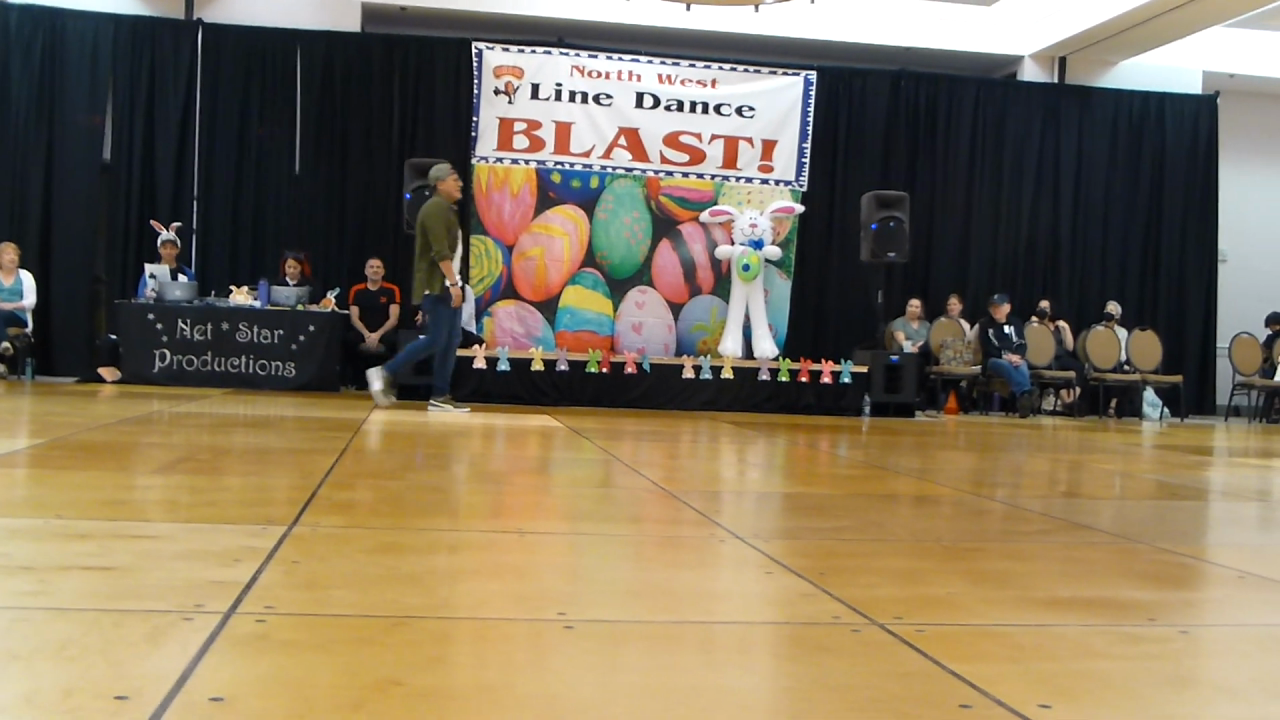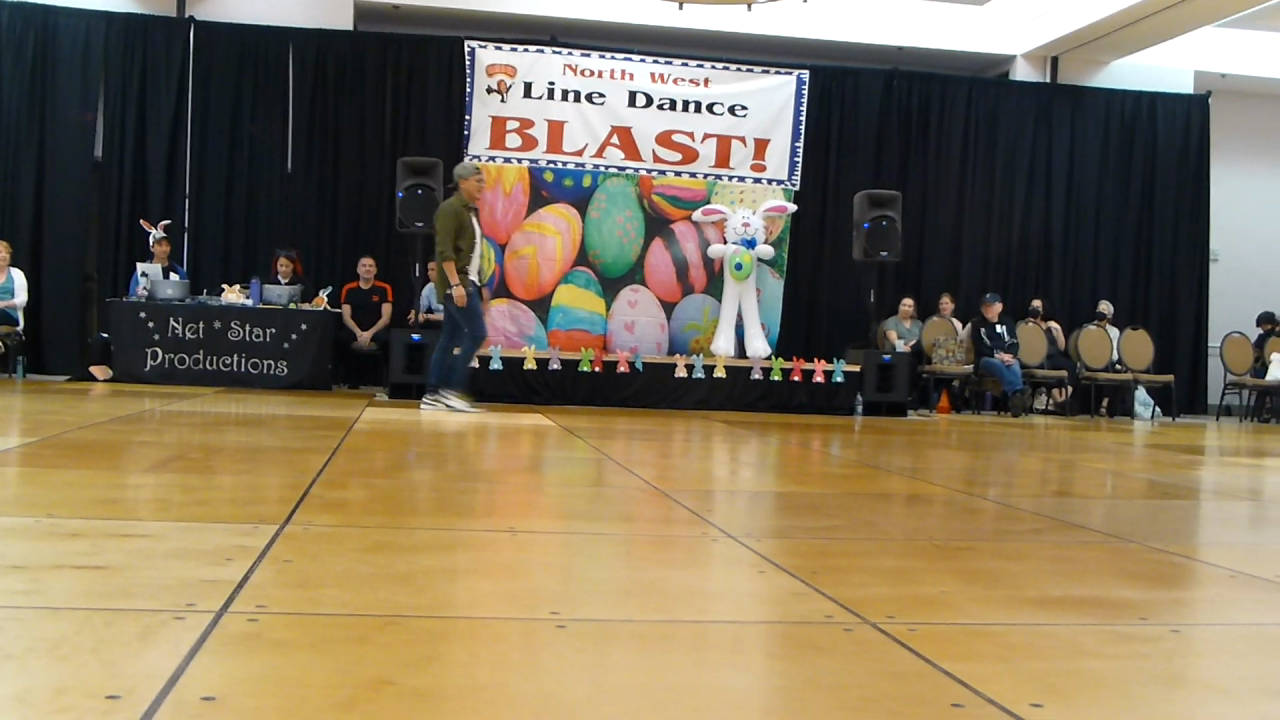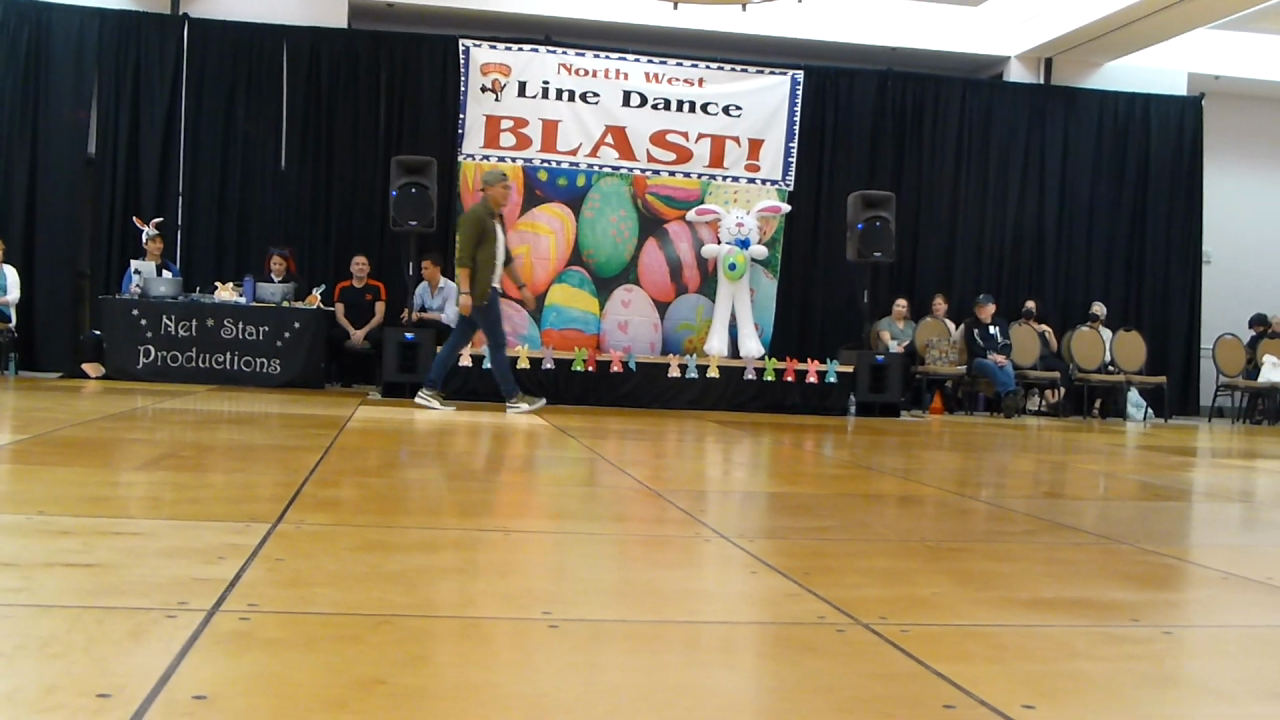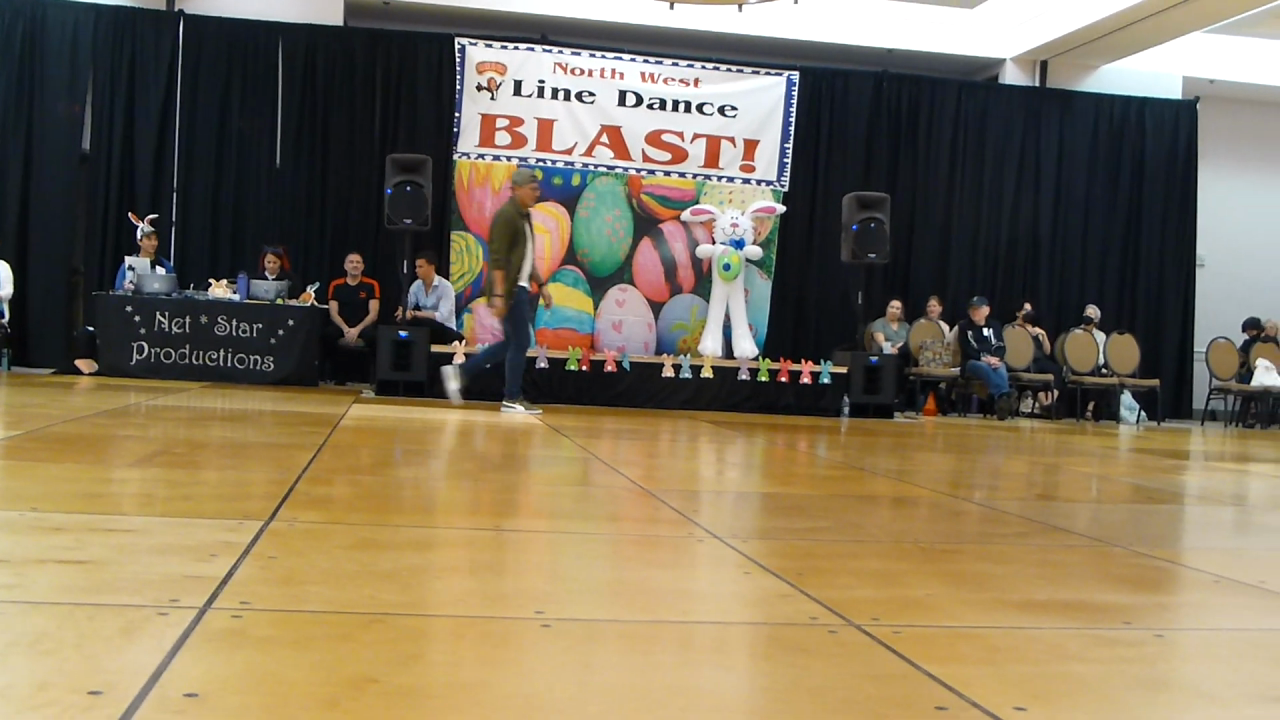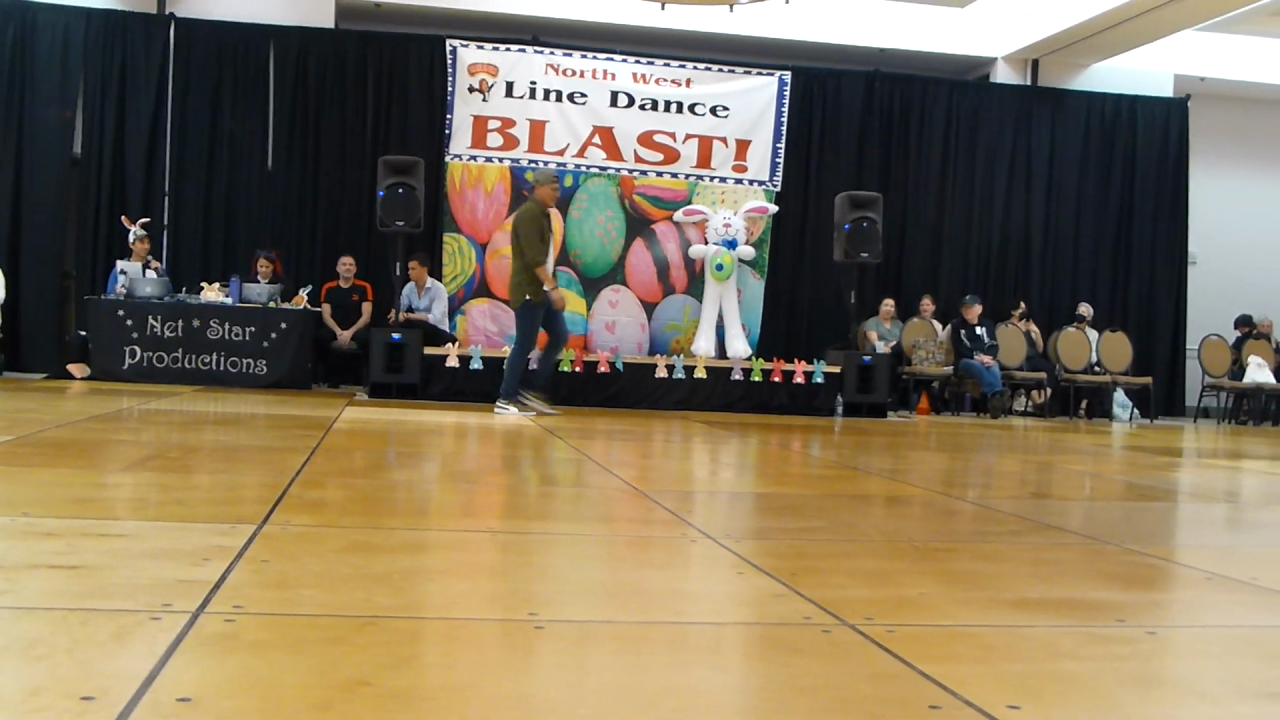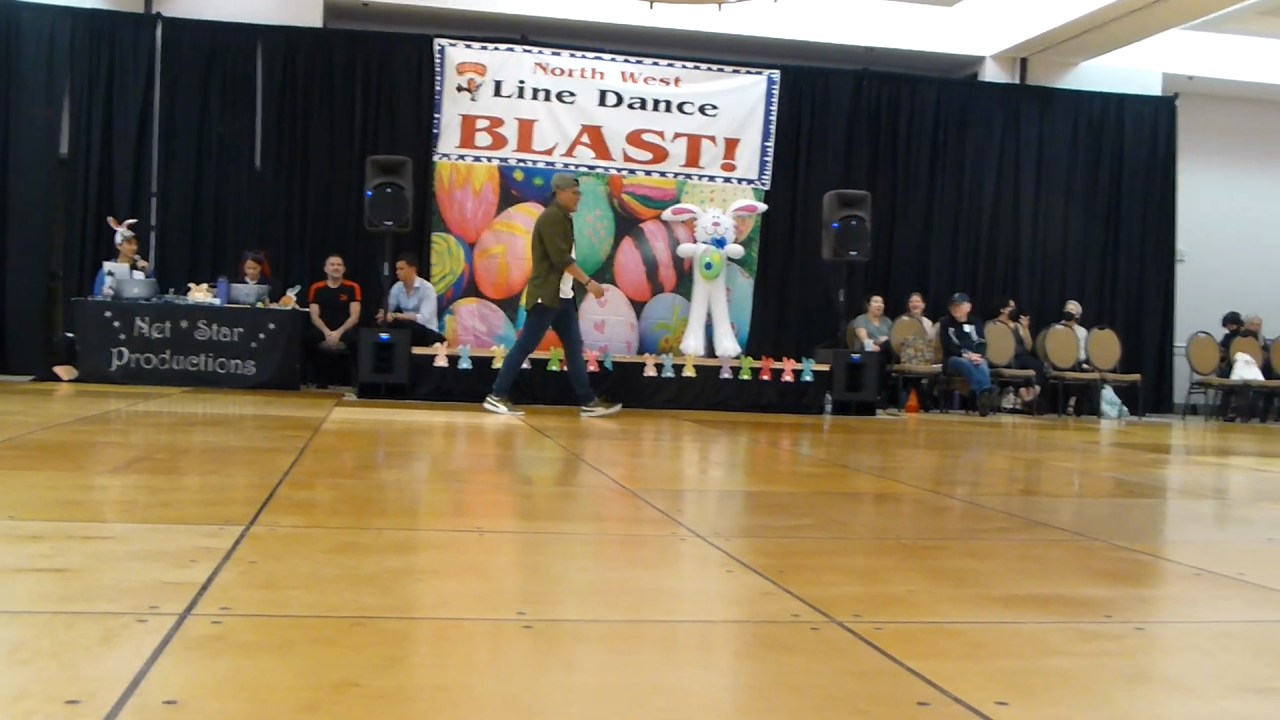
dt=0.2s
person 1, frame 1
left shoulder: (445, 209)
right shoulder: (436, 208)
right elbow: (440, 251)
right wrist: (454, 283)
left hip: (447, 285)
right hip: (437, 286)
left knee: (451, 340)
right knee: (435, 340)
left ankle: (440, 396)
right ankle: (384, 373)
person 1, frame 2
left shoulder: (471, 210)
right shoulder: (450, 209)
right elbow: (445, 252)
left wrist: (481, 286)
right wrist: (456, 284)
left hip: (468, 283)
right hip: (457, 284)
left knee: (451, 338)
right knee: (477, 334)
left ankle: (433, 394)
right ankle: (453, 388)
person 1, frame 3
left shoulder: (497, 218)
right shoulder: (474, 216)
left elbow: (505, 258)
right elbow: (463, 258)
left wrist: (522, 287)
right wrist: (464, 292)
left hip: (487, 289)
right hip: (479, 290)
left knee: (458, 340)
right knee: (498, 342)
left ankle: (430, 390)
right ankle: (512, 397)
person 1, frame 4
left shoulder: (524, 216)
right shoulder: (506, 216)
right elbow: (498, 259)
left wrist: (542, 285)
right wrist: (497, 295)
left hip: (519, 288)
right hip: (509, 289)
left knee: (510, 344)
right knee: (519, 343)
left ankle: (460, 372)
right ankle: (512, 399)
person 1, frame 5
left shoulder: (542, 214)
right shoulder: (529, 214)
right elbow: (534, 257)
left wrist: (552, 287)
right wrist: (555, 287)
left hip: (541, 290)
right hip: (530, 291)
left knee: (560, 337)
right knee: (525, 343)
left ankle: (534, 390)
right ankle: (506, 399)
person 1, frame 6
left shoulder: (562, 218)
right shoulder: (552, 218)
right elbow: (562, 258)
right wrist: (587, 282)
left hip: (562, 295)
right hip: (546, 295)
left knee: (575, 346)
right knee: (526, 345)
left ankle: (587, 401)
right ankle: (497, 396)
